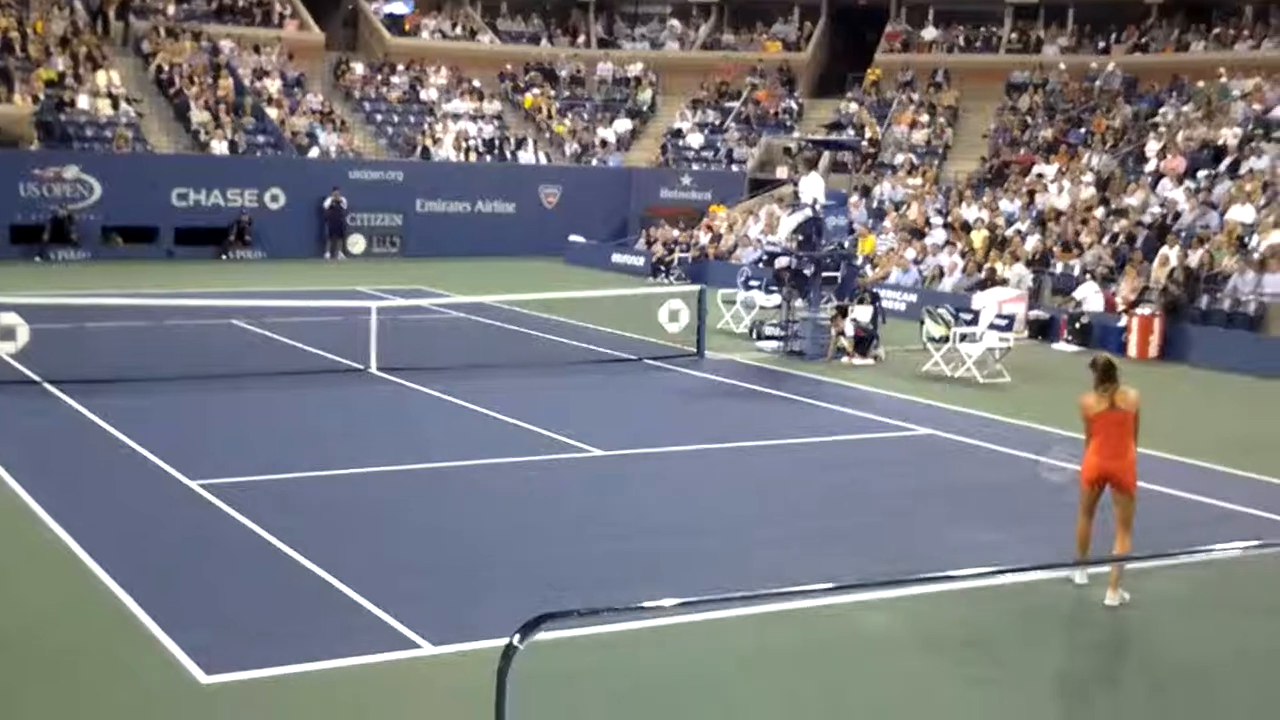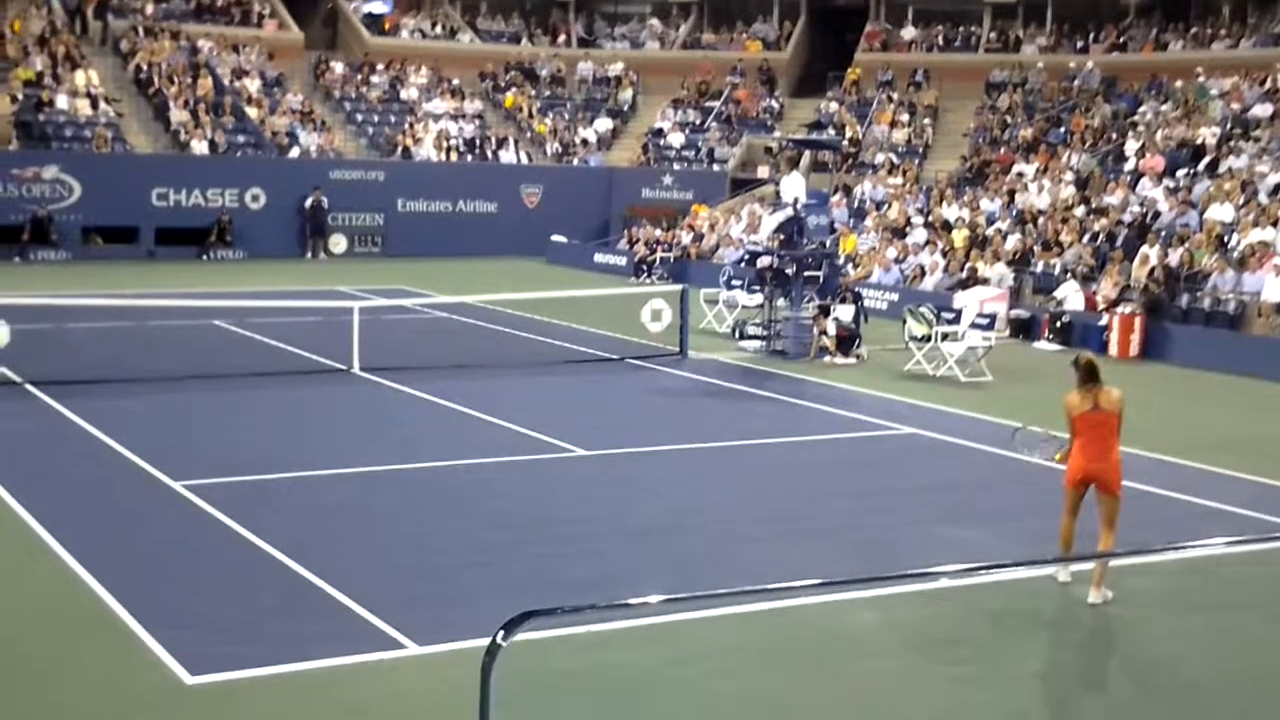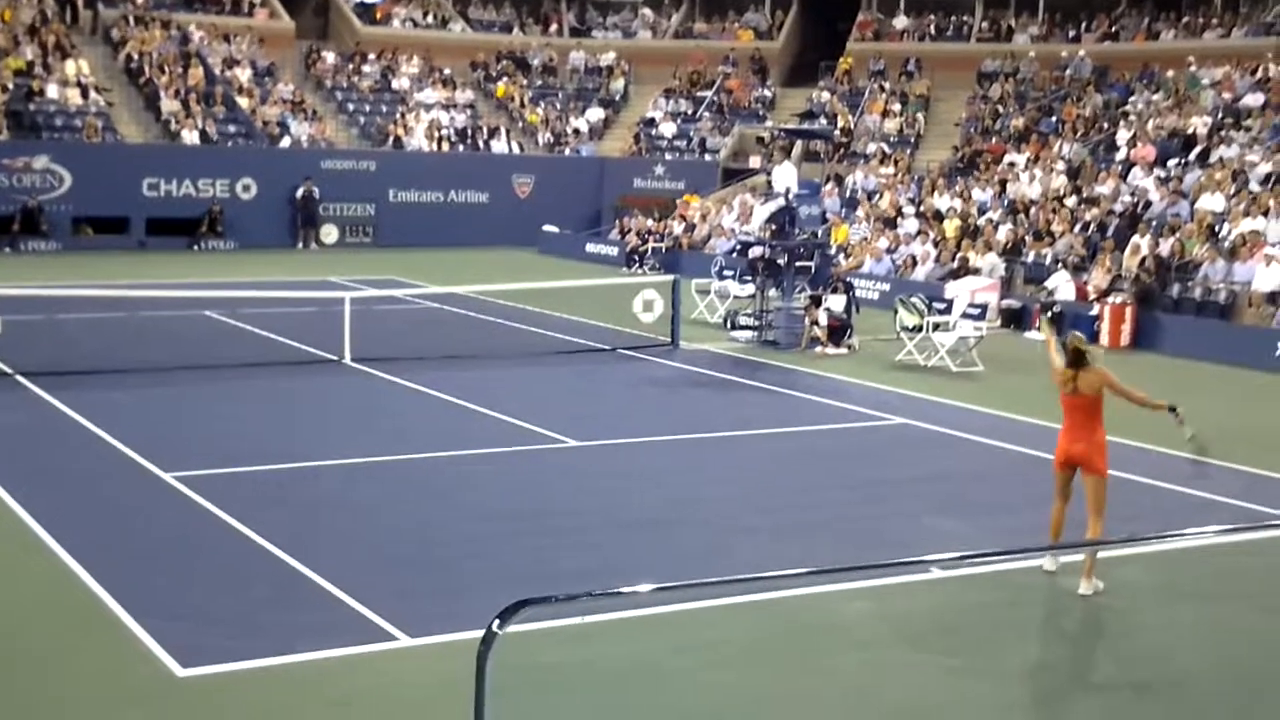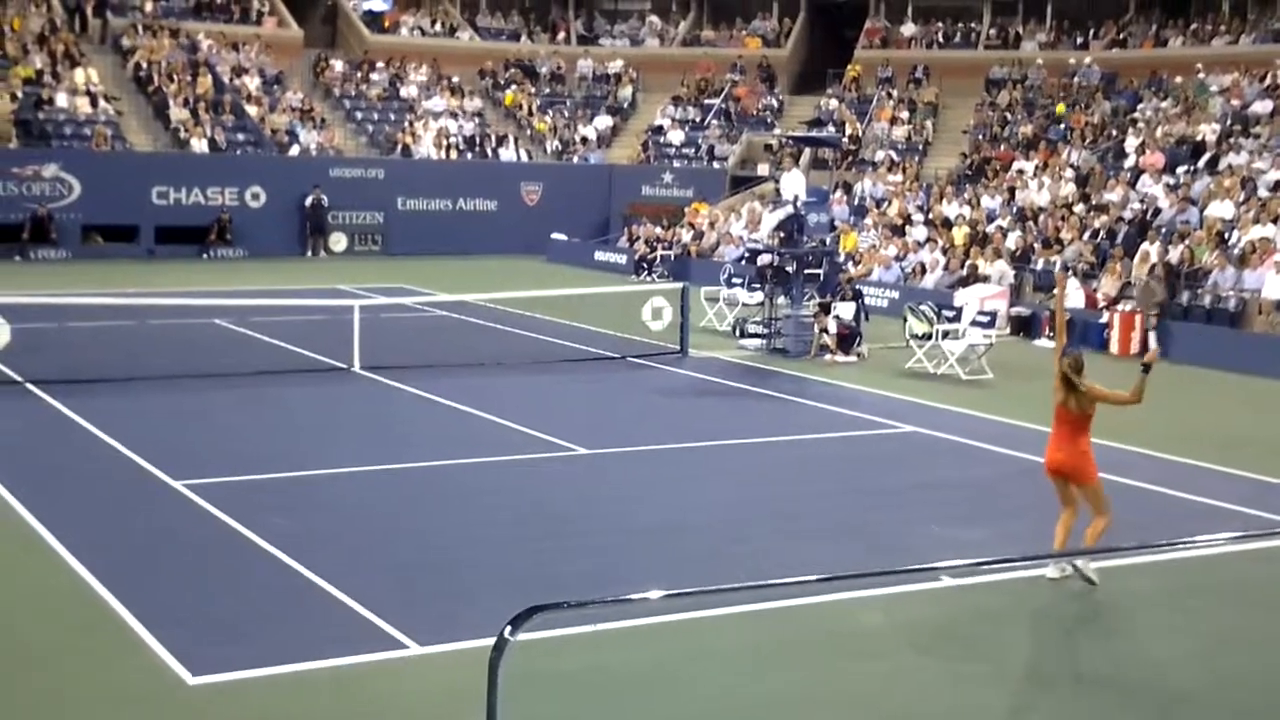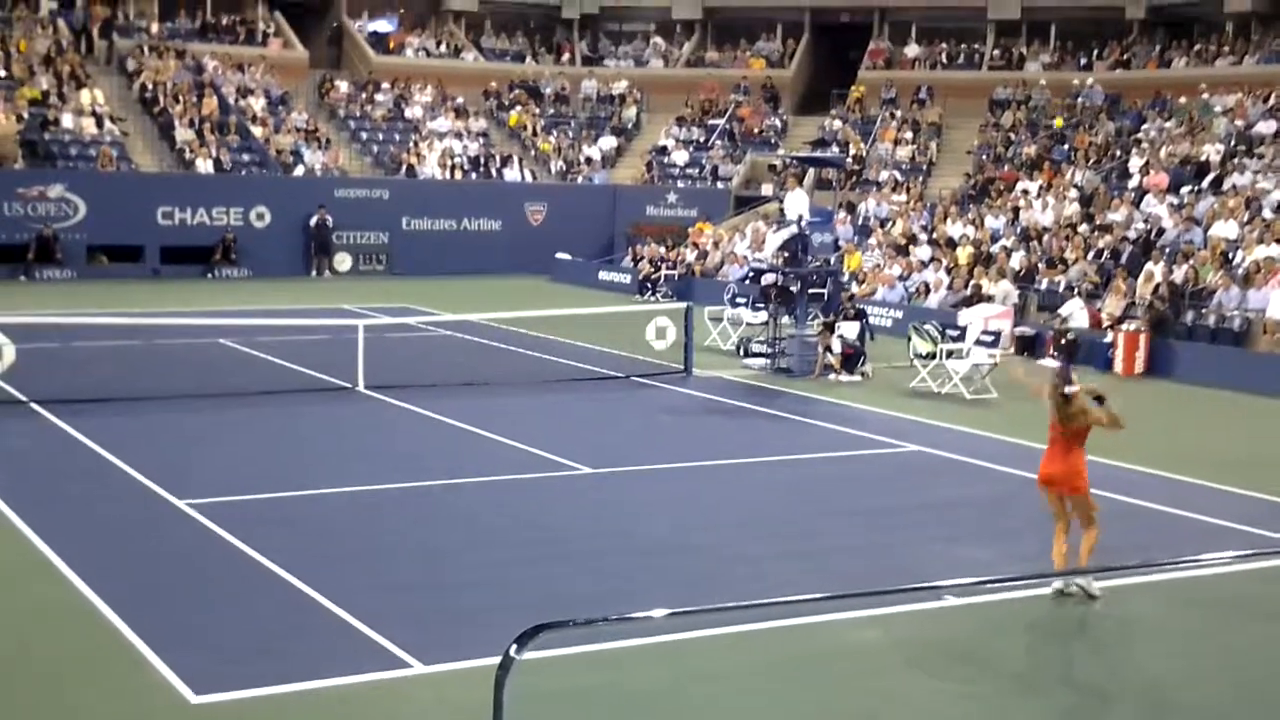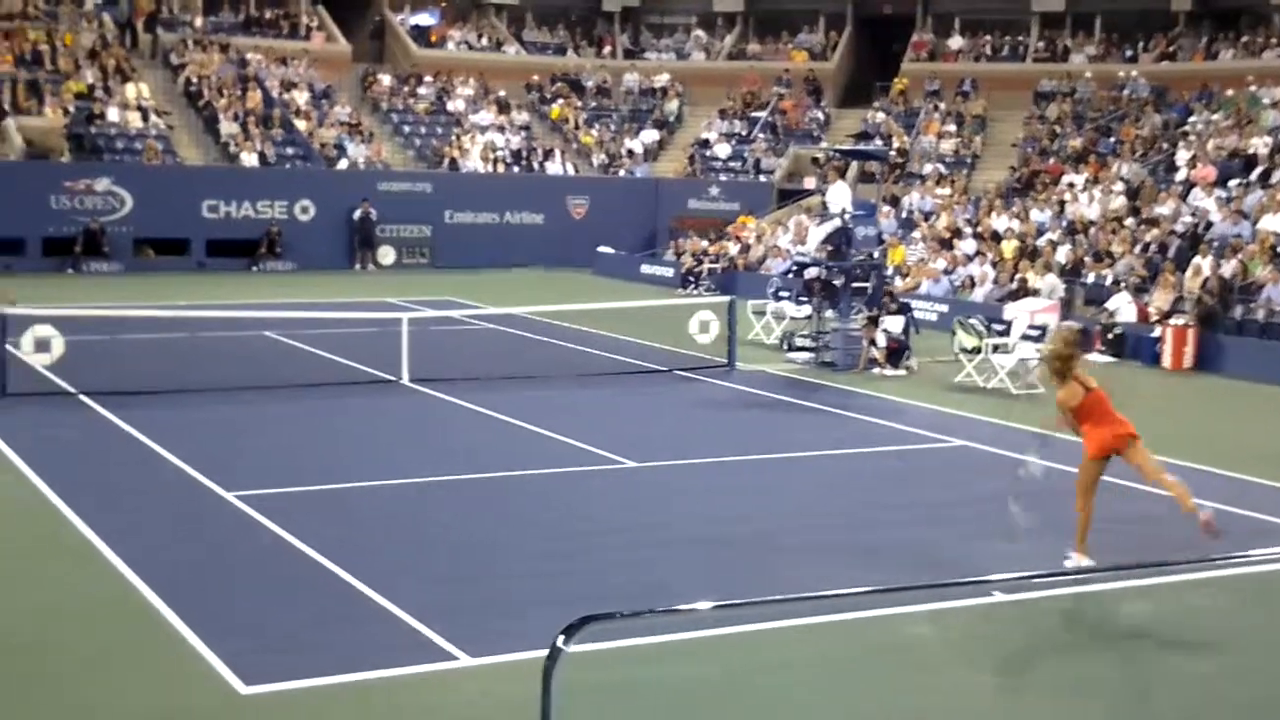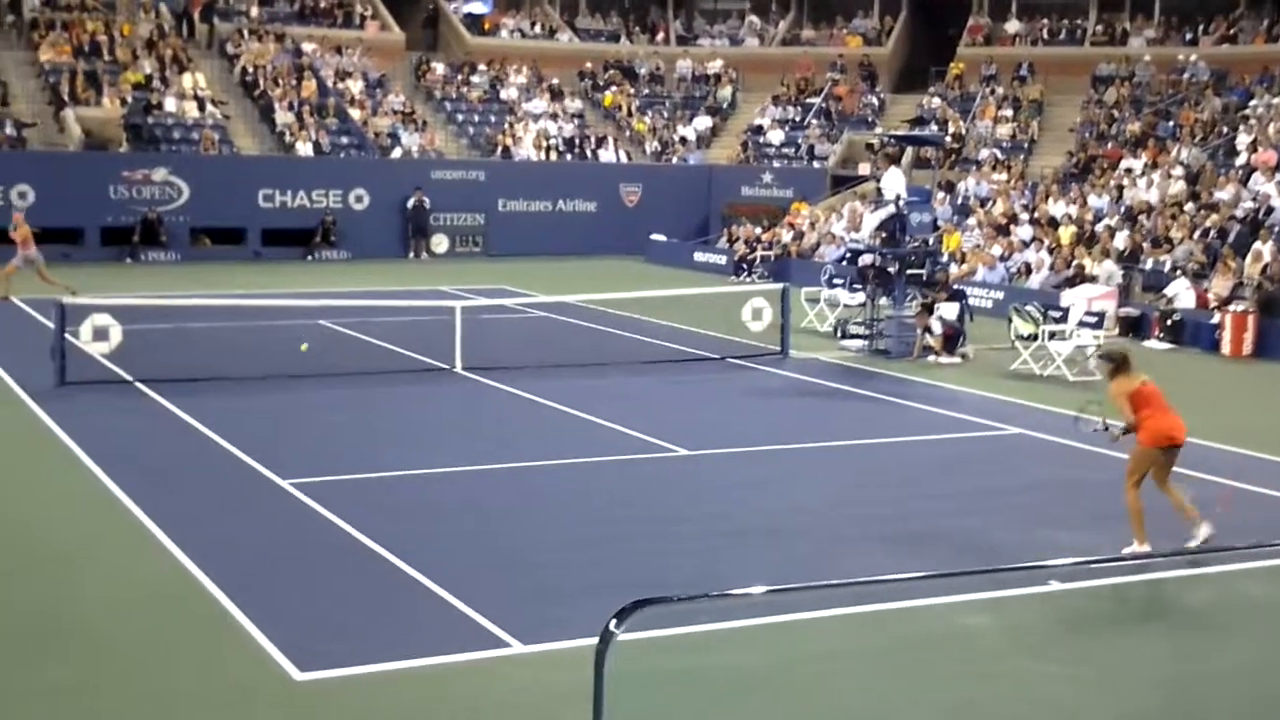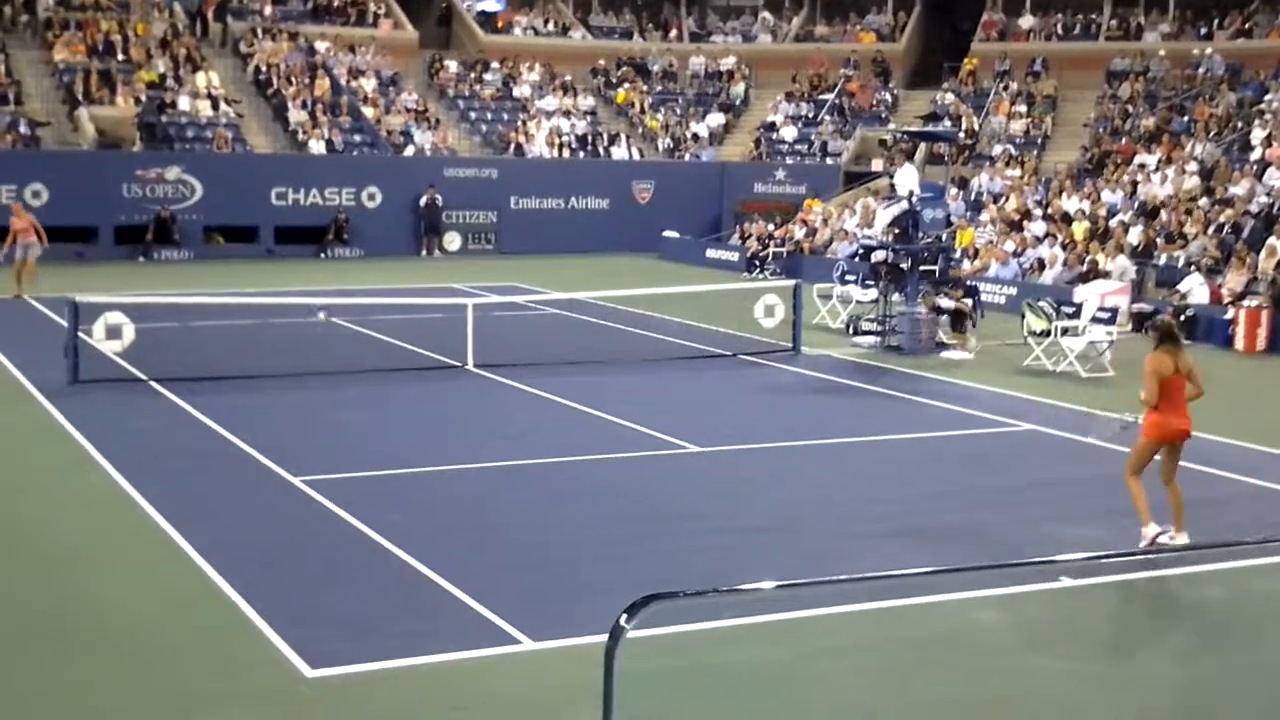
dt=0.4s
person 1, frame 1
left shoulder: (1087, 401)
right shoulder: (1133, 396)
left elbow: (1090, 436)
right elbow: (1133, 434)
left hip: (1096, 462)
right hip: (1123, 465)
left knee: (1085, 516)
right knee: (1124, 530)
left ankle: (1080, 569)
right ankle: (1113, 590)
person 1, frame 2
left shoulder: (1071, 400)
right shoulder: (1116, 396)
right elbow: (1115, 431)
left wrist: (1067, 454)
left hip: (1080, 463)
right hip: (1108, 466)
left knee: (1069, 515)
right knee: (1108, 530)
left ankle: (1063, 567)
right ankle: (1097, 588)
person 1, frame 3
left shoulder: (1061, 373)
right shoulder: (1098, 376)
left elbow: (1052, 350)
right elbow: (1136, 397)
left wrist: (1049, 331)
right wrist: (1168, 407)
left hip: (1066, 447)
right hip: (1091, 449)
left knee: (1060, 501)
right knee: (1095, 517)
left ankle: (1050, 555)
right ankle: (1087, 579)
person 1, frame 4
left shoulder: (1060, 382)
right shoulder: (1089, 393)
left elbow: (1060, 336)
right elbow: (1135, 398)
left wrist: (1059, 297)
right wrist: (1146, 367)
left hip: (1053, 457)
right hip: (1077, 459)
left knee: (1069, 508)
right knee: (1102, 514)
left ankle: (1057, 563)
right ankle: (1082, 559)
person 1, frame 5
left shoulder: (1055, 400)
right shoulder: (1084, 411)
left elbow: (1038, 388)
right elbow: (1116, 424)
right wrist: (1100, 401)
left hip: (1048, 472)
right hip: (1070, 473)
left knee: (1062, 527)
right knee: (1090, 527)
left ankle: (1060, 577)
right ankle: (1082, 576)
person 1, frame 6
left shoulder: (1061, 396)
right shoulder: (1080, 374)
left elbow: (1074, 428)
left hip: (1099, 438)
right hip: (1121, 430)
left knee: (1084, 499)
right knee: (1159, 477)
left ankle: (1081, 556)
right ankle: (1197, 511)
person 1, frame 7
left shoulder: (1116, 386)
right shoulder: (1141, 378)
left elbow: (1131, 420)
left wrist: (1122, 431)
right wrist: (1130, 428)
left hip: (1155, 431)
right hip: (1175, 428)
left knee: (1131, 485)
right knee: (1163, 483)
left ankle: (1141, 544)
right ankle: (1199, 525)
person 1, frame 8
left shoulder: (1153, 360)
right shoulder: (1184, 358)
left elbow: (1151, 401)
right elbow: (1198, 390)
left wrist: (1144, 396)
left hip: (1159, 424)
right hip: (1181, 424)
left knee: (1132, 475)
right knee: (1169, 478)
left ankle: (1148, 527)
right ankle: (1178, 533)
